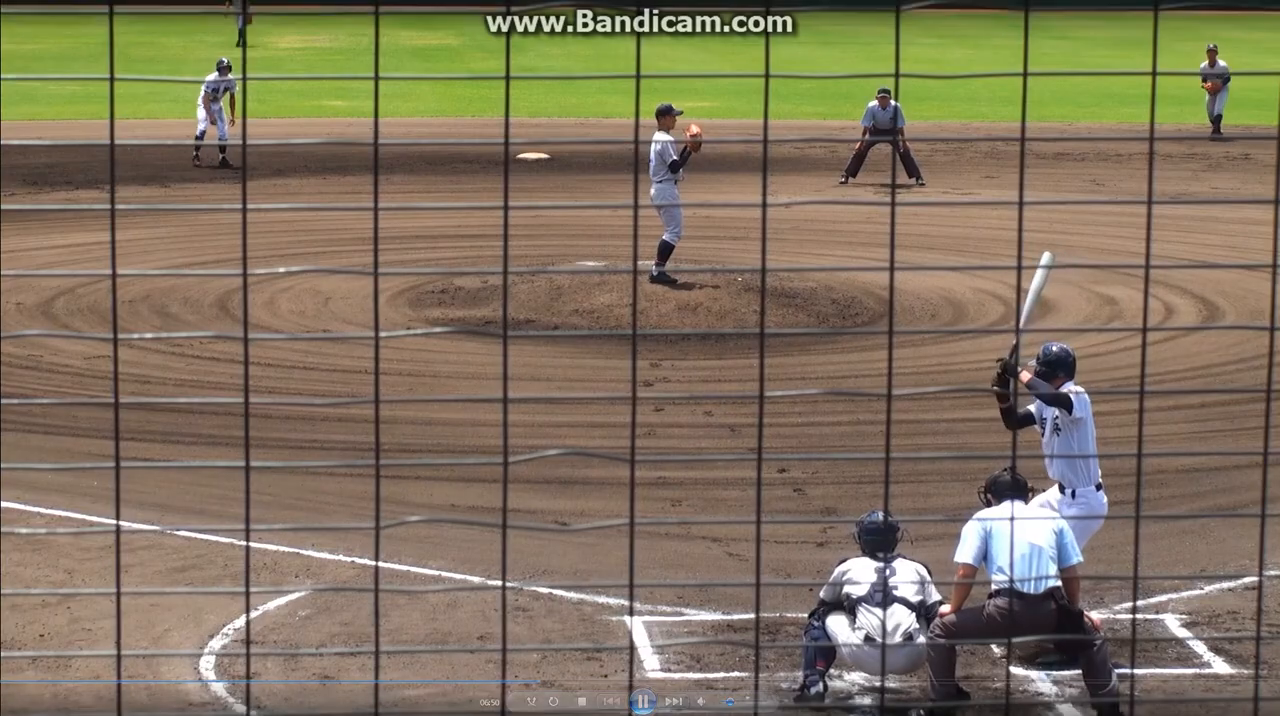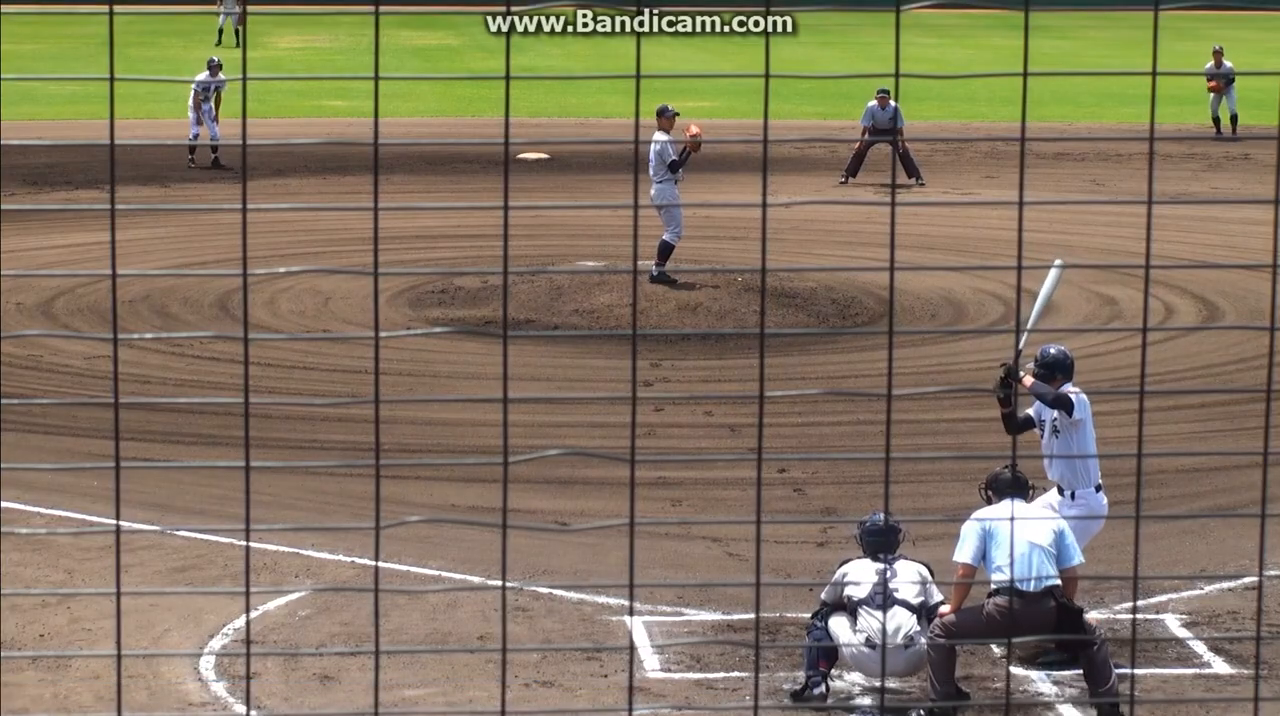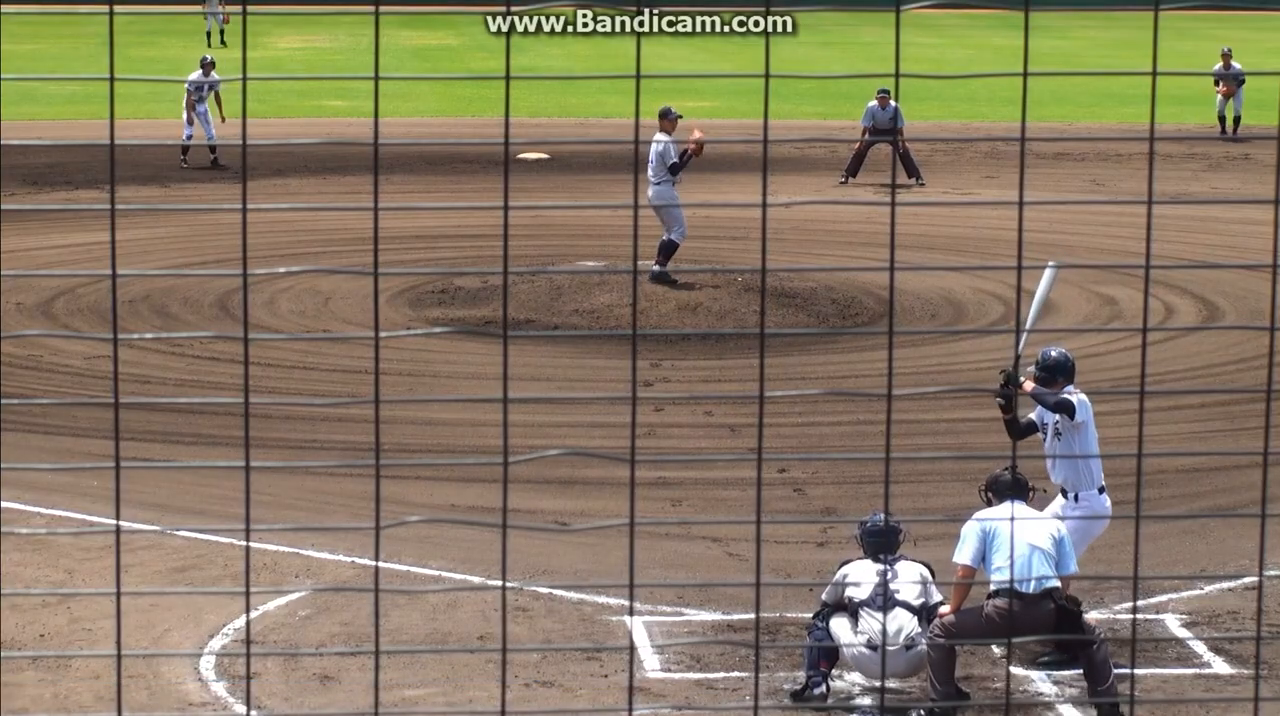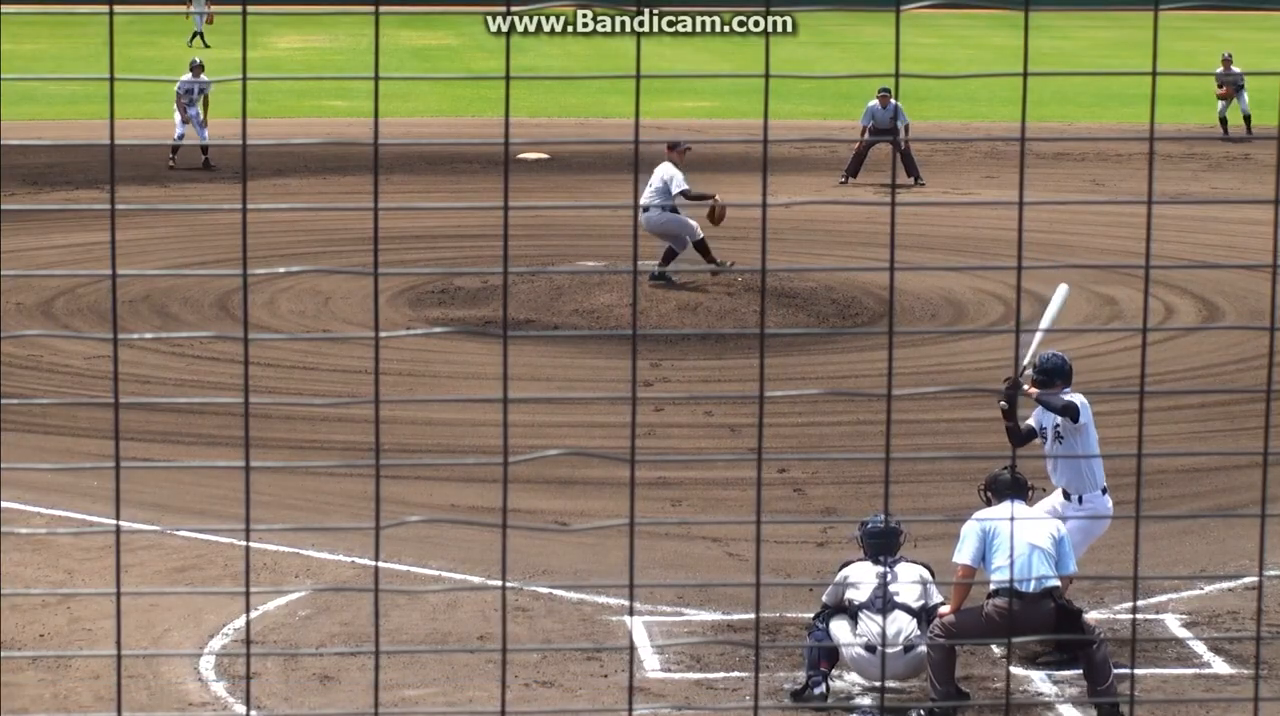
dt=0.4s
person 1, frame 1
left shoulder: (983, 518)
right shoulder: (1053, 518)
left elbow: (966, 571)
right elbow: (1070, 573)
left wrist: (953, 608)
right wrist: (1075, 610)
left hip: (1005, 609)
right hip: (1051, 610)
left knee: (941, 630)
right knee: (1092, 638)
person 1, frame 2
left shoulder: (981, 517)
right shoulder: (1053, 518)
left elbow: (965, 572)
right elbow: (1070, 575)
left wrist: (952, 608)
right wrist: (1066, 609)
left hip: (1005, 608)
right hip: (1050, 608)
left knee: (940, 631)
right knee: (1092, 638)
person 1, frame 3
left shoulder: (982, 519)
right shoulder: (1053, 523)
left elbow: (965, 572)
right elbow: (1064, 580)
left wrist: (953, 608)
left hip: (1004, 609)
right hip: (1049, 611)
left knee: (940, 631)
right knee: (1093, 640)
person 1, frame 4
left shoulder: (982, 519)
right shoulder: (1053, 523)
left elbow: (965, 573)
right elbow: (1063, 579)
left wrist: (952, 608)
left hip: (1005, 609)
right hip: (1049, 610)
left knee: (940, 631)
right knee: (1092, 640)
person 2, frame 1
left shoulder: (1077, 396)
right shoulder: (1047, 401)
left elbow: (1052, 397)
right elbow: (1013, 422)
left wrist: (1018, 372)
right wrist: (1003, 395)
left hip: (1084, 502)
right hip: (1063, 493)
person 2, frame 2
left shoulder: (1076, 398)
right shoulder: (1046, 402)
left elbow: (1055, 400)
right elbow: (1014, 428)
left wrist: (1021, 377)
right wrist: (1005, 401)
left hip: (1084, 503)
right hip: (1062, 495)
person 2, frame 3
left shoulder: (1077, 401)
right shoulder: (1047, 408)
left elbow: (1058, 404)
right elbow: (1017, 432)
left wrist: (1022, 383)
right wrist: (1007, 407)
left hip: (1088, 503)
right hip: (1068, 499)
person 2, frame 4
left shoulder: (1076, 402)
right shoulder: (1044, 410)
left elbow: (1066, 408)
right elbow: (1018, 441)
left wrist: (1027, 390)
right wrist: (1009, 414)
left hip: (1089, 505)
right hip: (1067, 497)
person 3, frame 1
left shoulder: (848, 567)
right shoulder: (917, 569)
left elbow: (825, 604)
right elbow: (936, 614)
left hip: (864, 656)
right hip: (911, 658)
left knee: (819, 620)
left ankle: (814, 686)
person 3, frame 2
left shoulder: (849, 569)
right shoulder: (919, 570)
left elbow: (826, 605)
right elbow: (939, 613)
left hip: (865, 659)
right hip: (911, 661)
left knee: (821, 620)
left ankle: (815, 687)
person 3, frame 3
left shoulder: (850, 569)
right shoulder: (919, 570)
left elbow: (827, 606)
left hip: (866, 661)
right hip: (912, 662)
left knee: (822, 619)
left ankle: (816, 687)
person 3, frame 4
left shoulder: (850, 570)
right shoulder: (920, 571)
left elbow: (827, 607)
left hip: (865, 663)
right hip: (911, 665)
left knee: (824, 619)
left ankle: (816, 687)
person 4, frame 1
left shoulder: (657, 138)
right shoulder: (666, 140)
right elbow: (675, 168)
left wrist: (686, 147)
right wrist: (690, 151)
left hip: (659, 189)
right hip: (666, 190)
left knee: (671, 231)
right knee: (674, 231)
left ankle: (657, 270)
right ankle: (658, 271)
person 4, frame 2
left shoulder: (657, 138)
right shoulder: (665, 140)
right elbow: (675, 167)
left wrist: (686, 147)
right wrist: (690, 151)
left hip: (659, 189)
right hip: (666, 190)
left knee: (671, 231)
right knee: (674, 231)
left ankle: (657, 270)
right ankle: (658, 271)
person 4, frame 3
left shoulder: (657, 139)
right shoulder: (667, 141)
right elbow: (674, 170)
left wrist: (686, 150)
right wrist: (691, 154)
left hip: (656, 191)
right hip: (664, 191)
left knee: (671, 231)
right knee: (679, 232)
left ankle: (657, 269)
right ankle: (660, 269)
person 4, frame 4
left shoulder: (662, 168)
right shoulder: (674, 173)
right elbow: (688, 195)
left wrist: (679, 217)
right wrist: (712, 196)
left hip: (647, 217)
right hip: (655, 216)
left knee: (680, 241)
right knee: (692, 228)
left ankle: (659, 272)
right ankle: (715, 264)
